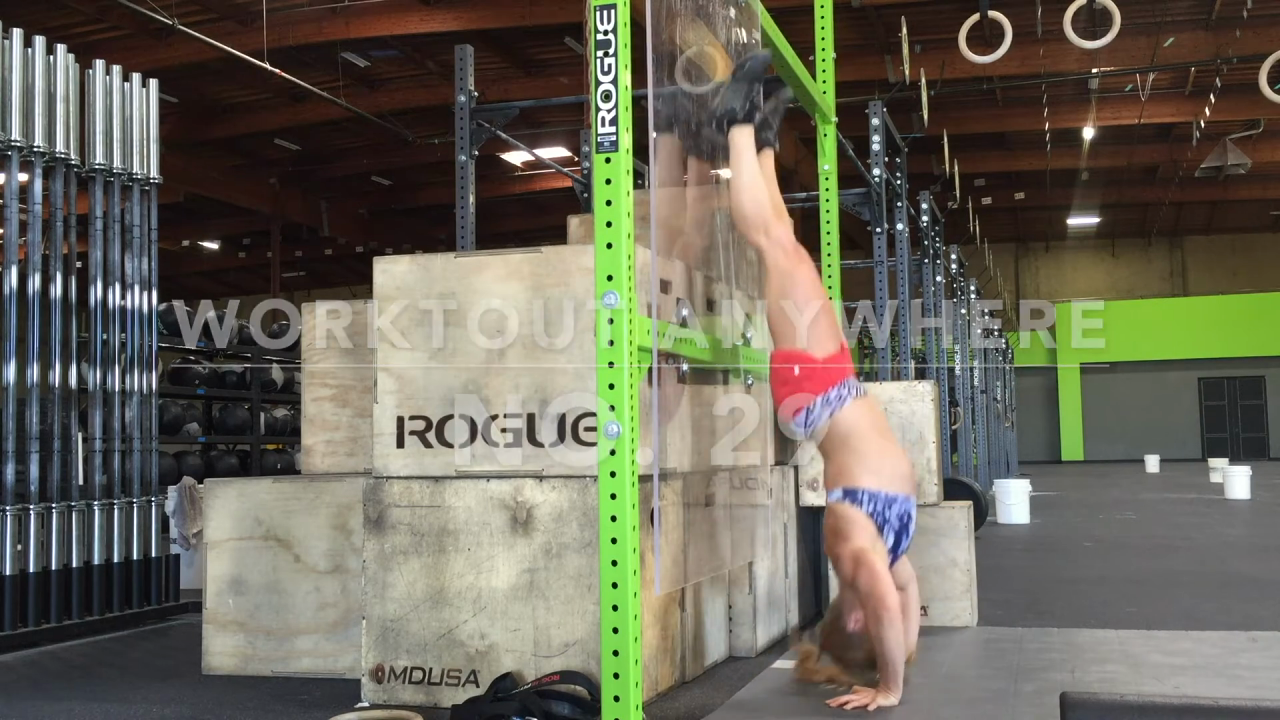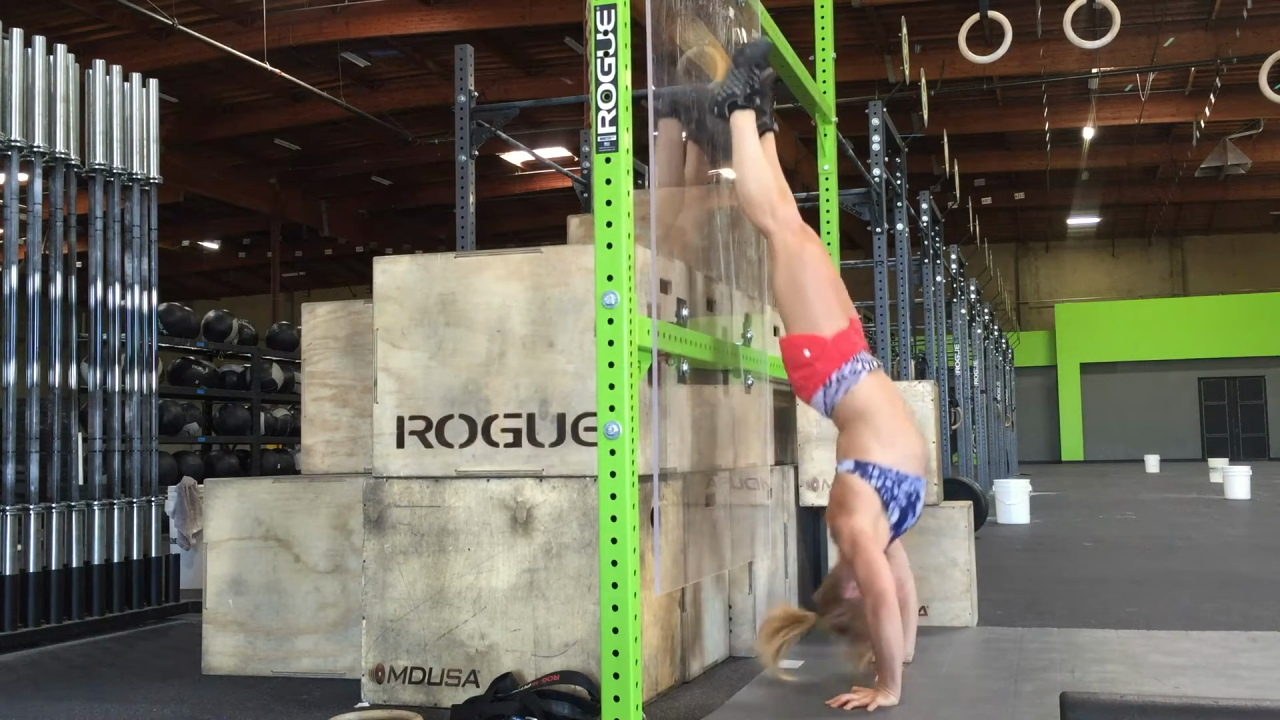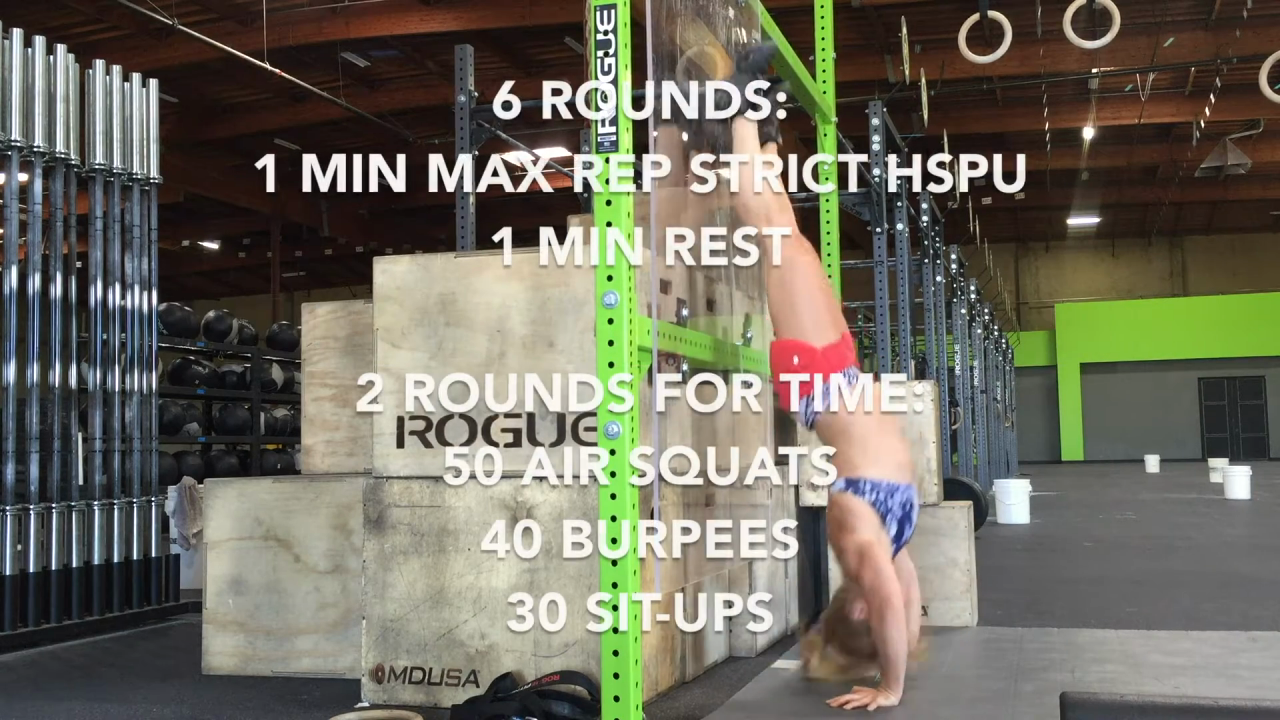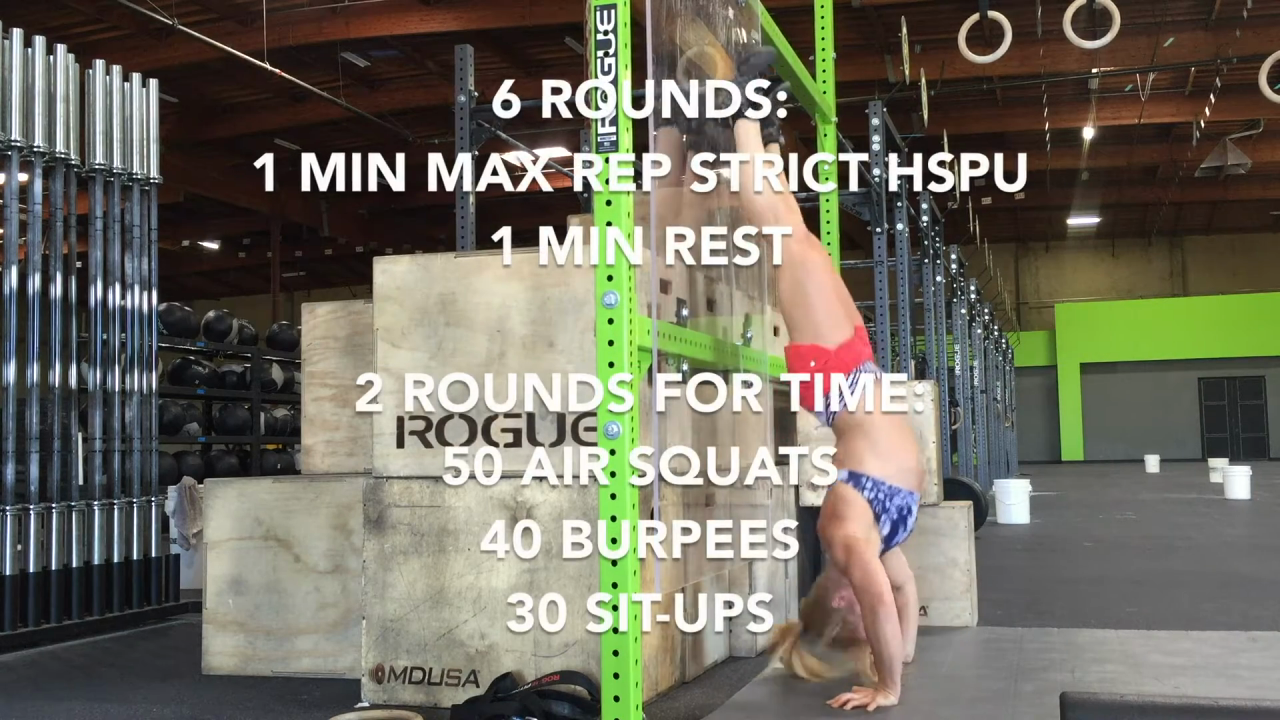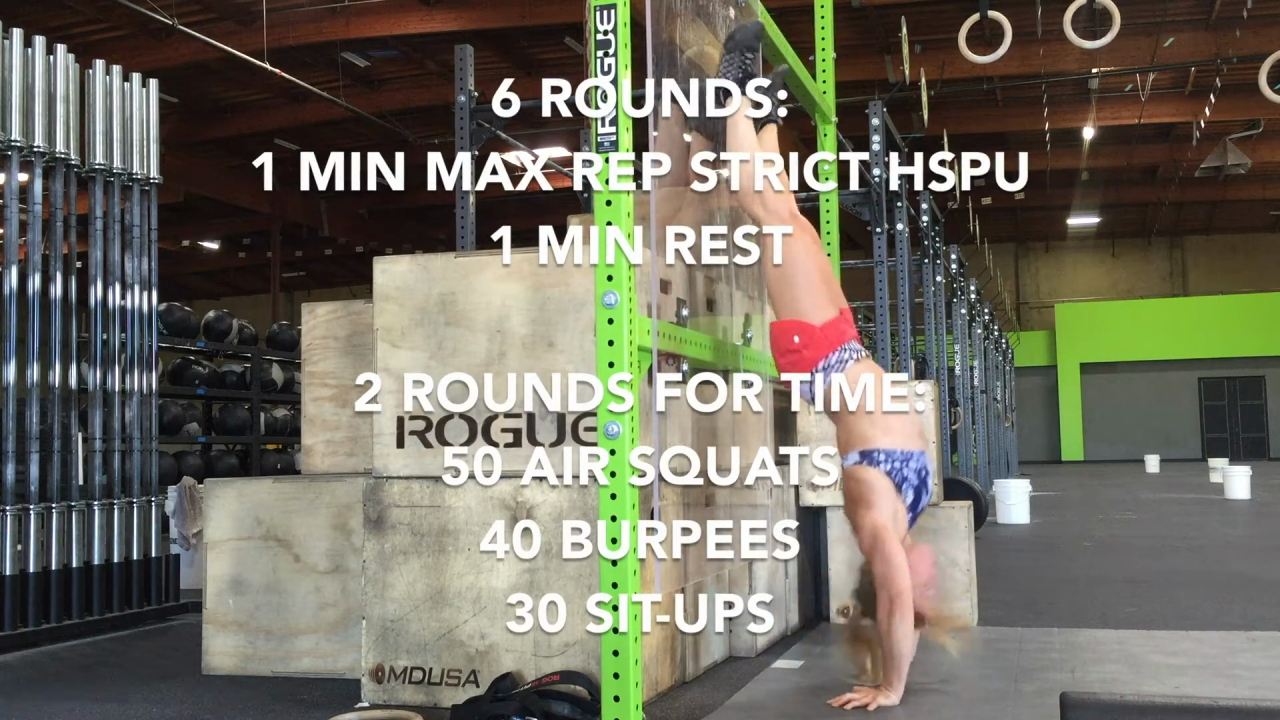
dt=0.4s
person 1, frame 1
left shoulder: (865, 539)
right shoulder: (858, 540)
right wrist: (889, 690)
left hip: (822, 386)
right hip: (817, 387)
left knee: (780, 245)
right knee: (777, 245)
left ankle: (758, 132)
right ankle: (741, 120)
person 1, frame 2
left shoulder: (865, 517)
right shoulder: (860, 517)
right wrist: (889, 685)
left hip: (840, 362)
right hip: (834, 363)
left knee: (788, 229)
right knee: (784, 228)
right ankle: (742, 106)
person 1, frame 3
left shoulder: (868, 531)
right shoulder: (862, 531)
right wrist: (890, 688)
left hip: (823, 370)
right hip: (816, 371)
left knee: (782, 235)
right knee: (775, 231)
left ankle: (759, 126)
right ankle: (748, 118)
person 1, frame 4
right shoulder: (852, 529)
left wrist: (891, 680)
right wrist: (888, 686)
left hip: (842, 370)
right hip: (836, 371)
left knee: (794, 241)
right knee: (791, 239)
right ankle: (750, 122)
person 1, frame 5
left shoulder: (886, 507)
right shoulder: (880, 510)
right wrist: (890, 687)
left hip: (825, 348)
right hip: (816, 350)
left knee: (779, 216)
right knee: (772, 214)
left ankle: (754, 103)
right ankle: (744, 94)
